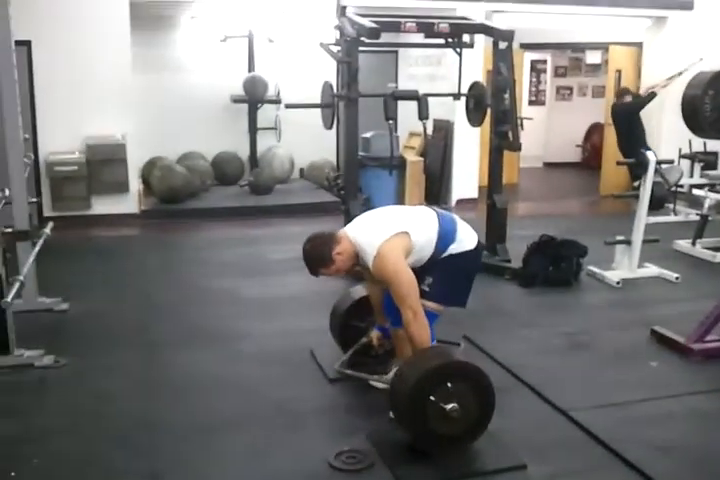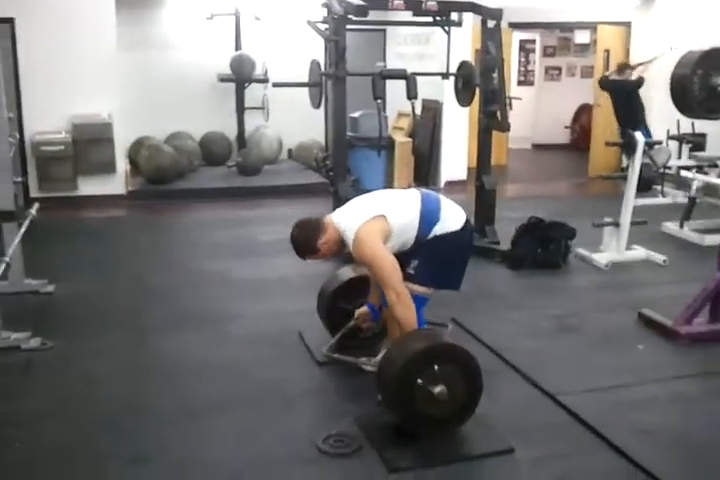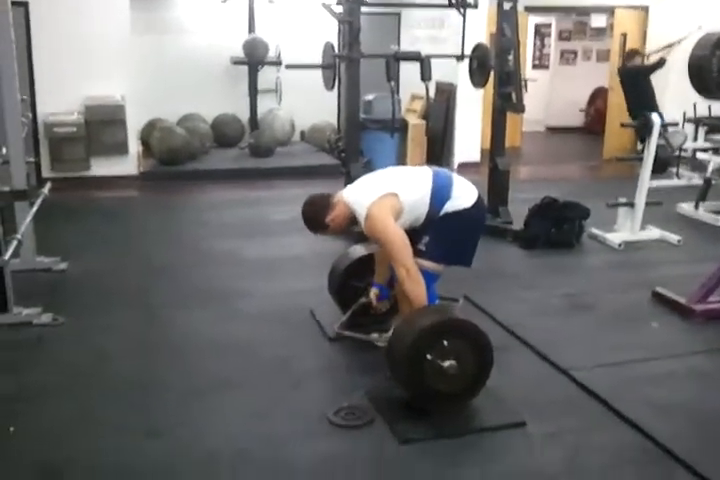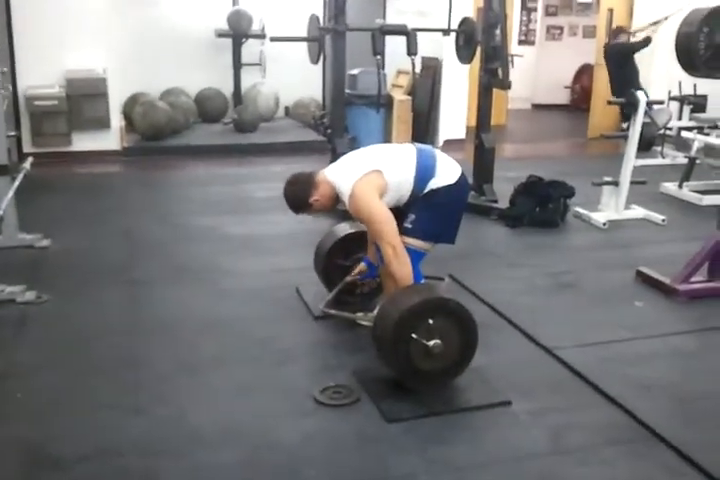
dt=0.4s
person 1, frame 1
left shoulder: (383, 255)
right shoulder: (350, 237)
left elbow: (412, 313)
right elbow: (374, 283)
right wrist: (381, 326)
left hip: (459, 248)
right hip: (432, 240)
left knee: (421, 318)
right knee: (392, 307)
person 1, frame 2
left shoulder: (361, 239)
right shoulder: (343, 219)
left elbow: (397, 293)
right elbow: (380, 265)
right wrist: (372, 306)
left hip: (450, 230)
right hip: (426, 220)
left knee: (409, 300)
right knee: (389, 286)
person 1, frame 3
left shoulder: (373, 215)
right shoulder: (356, 195)
left elbow: (407, 270)
right elbow: (385, 244)
right wrist: (379, 285)
left hip: (462, 207)
right hip: (439, 201)
left knee: (419, 276)
right knee: (399, 266)
person 1, frame 4
left shoulder: (358, 194)
right shoulder: (336, 174)
left elbow: (393, 248)
right elbow: (378, 224)
right wrist: (370, 261)
left hip: (446, 184)
right hip: (426, 175)
left knee: (405, 256)
right knee: (385, 245)
